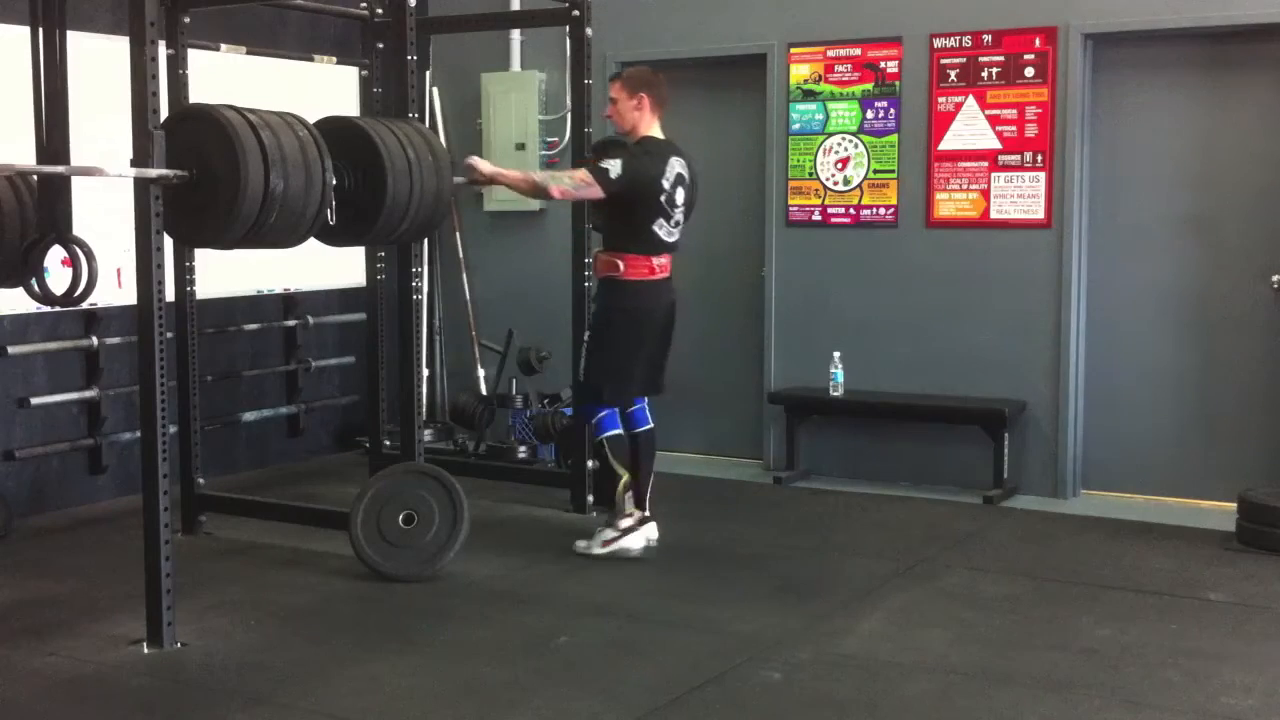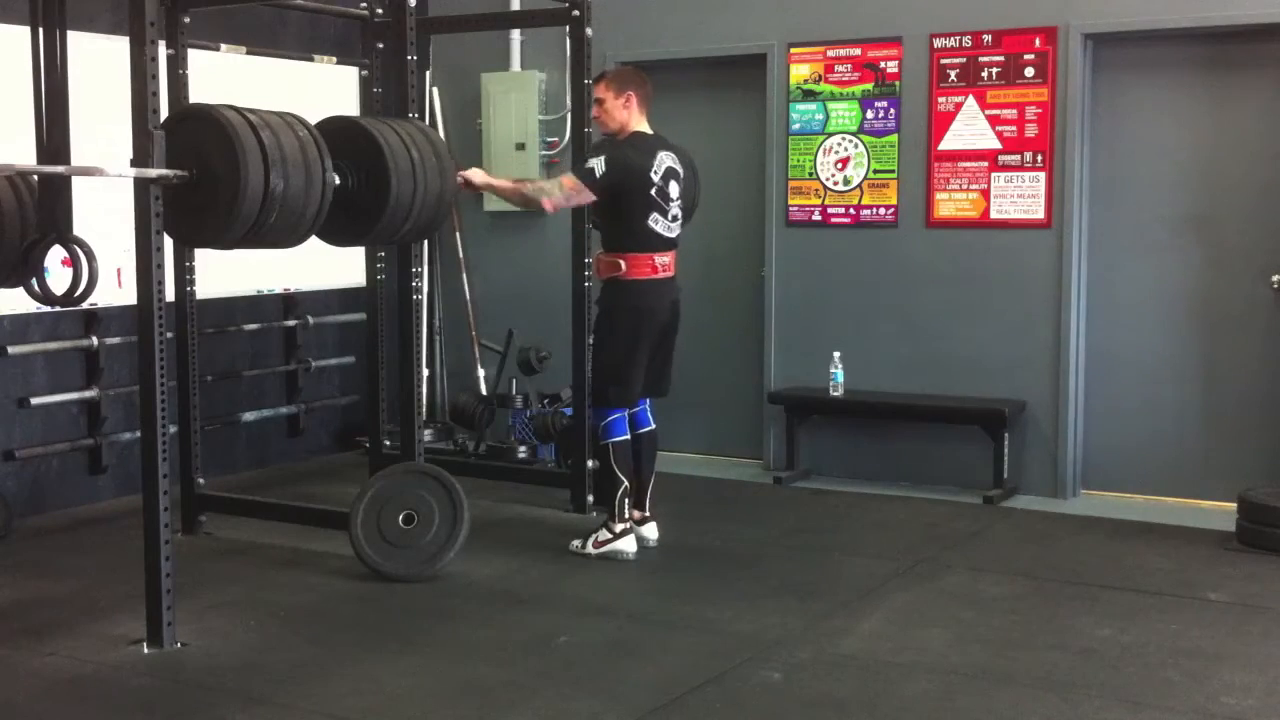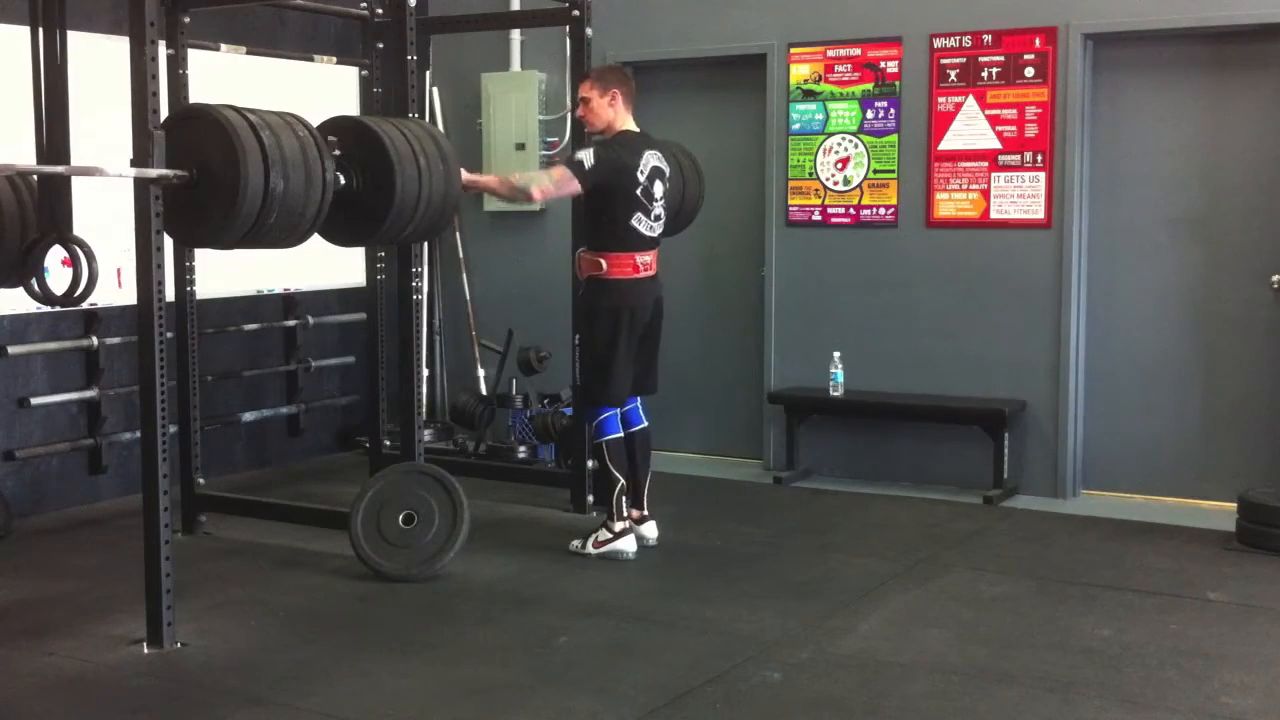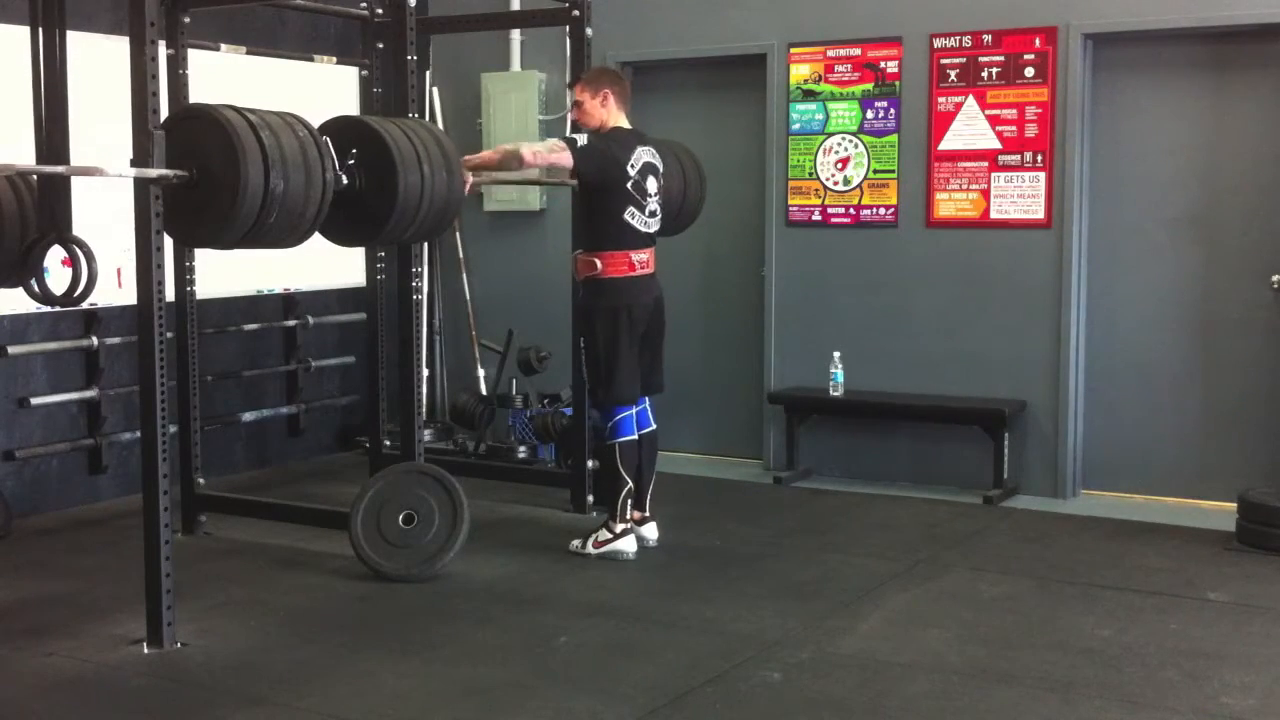
dt=0.5s
person 1, frame 1
left shoulder: (636, 161)
right shoulder: (673, 157)
left elbow: (556, 188)
left wrist: (490, 173)
right wrist: (596, 183)
left hip: (628, 295)
right hip: (658, 292)
left knee: (599, 403)
right knee: (632, 400)
left ankle: (625, 523)
right ankle: (640, 513)
person 1, frame 2
left shoulder: (622, 157)
right shoulder: (668, 154)
left elbow: (548, 198)
left wrist: (485, 181)
right wrist: (601, 195)
left hip: (630, 293)
right hip: (663, 291)
left knee: (611, 407)
right knee: (638, 403)
left ankle: (619, 528)
right ankle: (642, 516)
person 1, frame 3
left shoulder: (610, 154)
right shoulder: (651, 151)
left elbow: (537, 187)
left wrist: (471, 181)
left hip: (613, 292)
right hip: (645, 288)
left knee: (601, 406)
right knee: (629, 401)
left ankle: (618, 527)
right ankle: (640, 515)
person 1, frame 4
left shoulder: (602, 147)
right shoulder: (646, 149)
left elbow: (528, 154)
left wrist: (466, 164)
left hip: (612, 291)
right hip: (644, 288)
left knee: (616, 408)
right knee: (637, 403)
left ankle: (619, 528)
right ankle: (641, 516)
